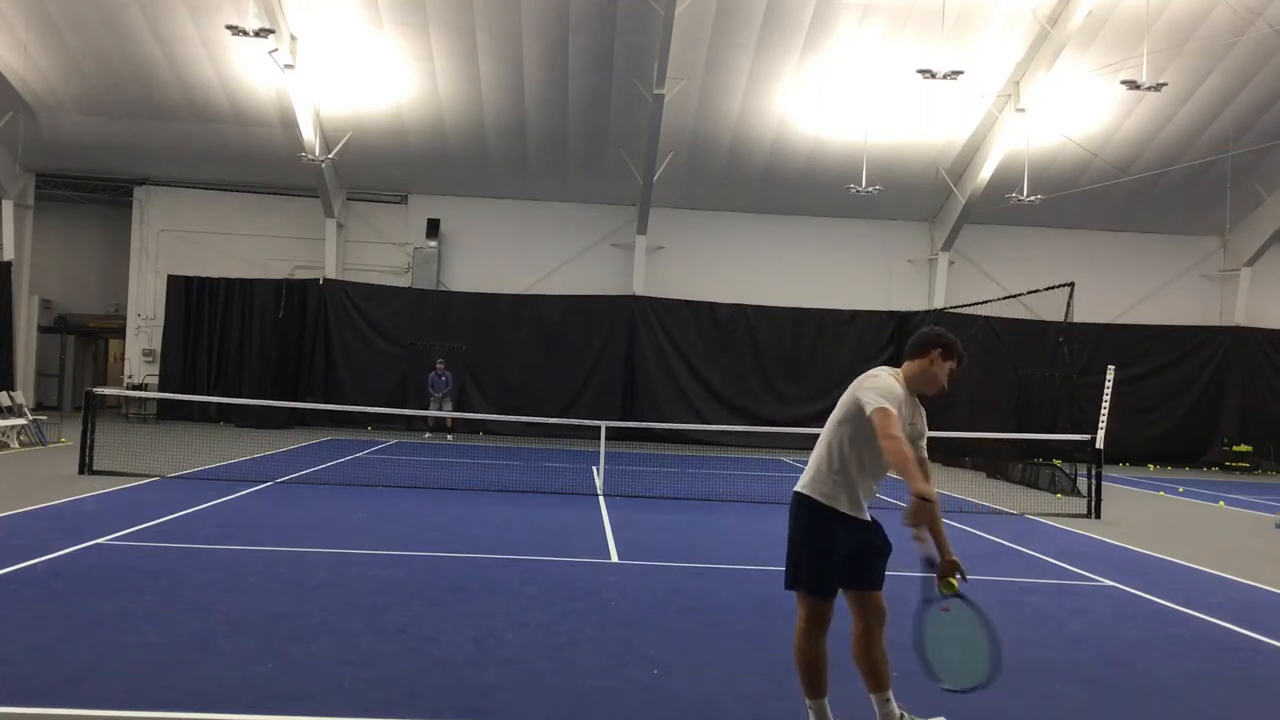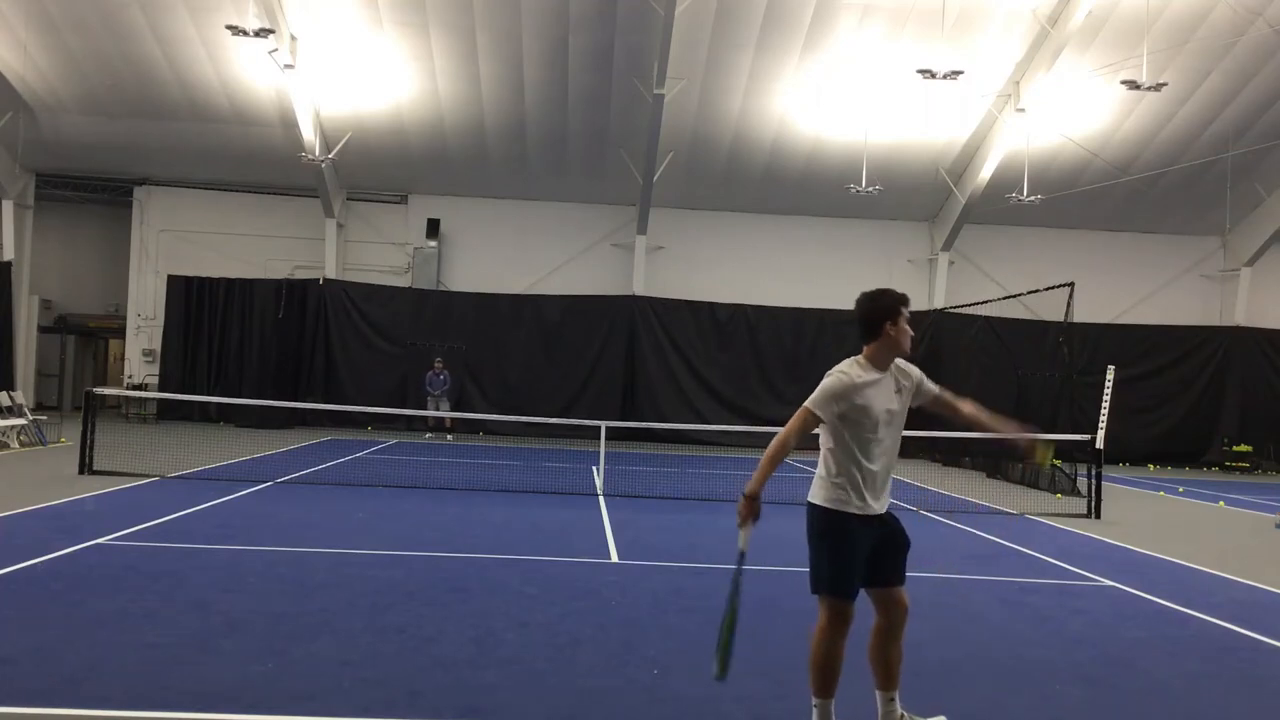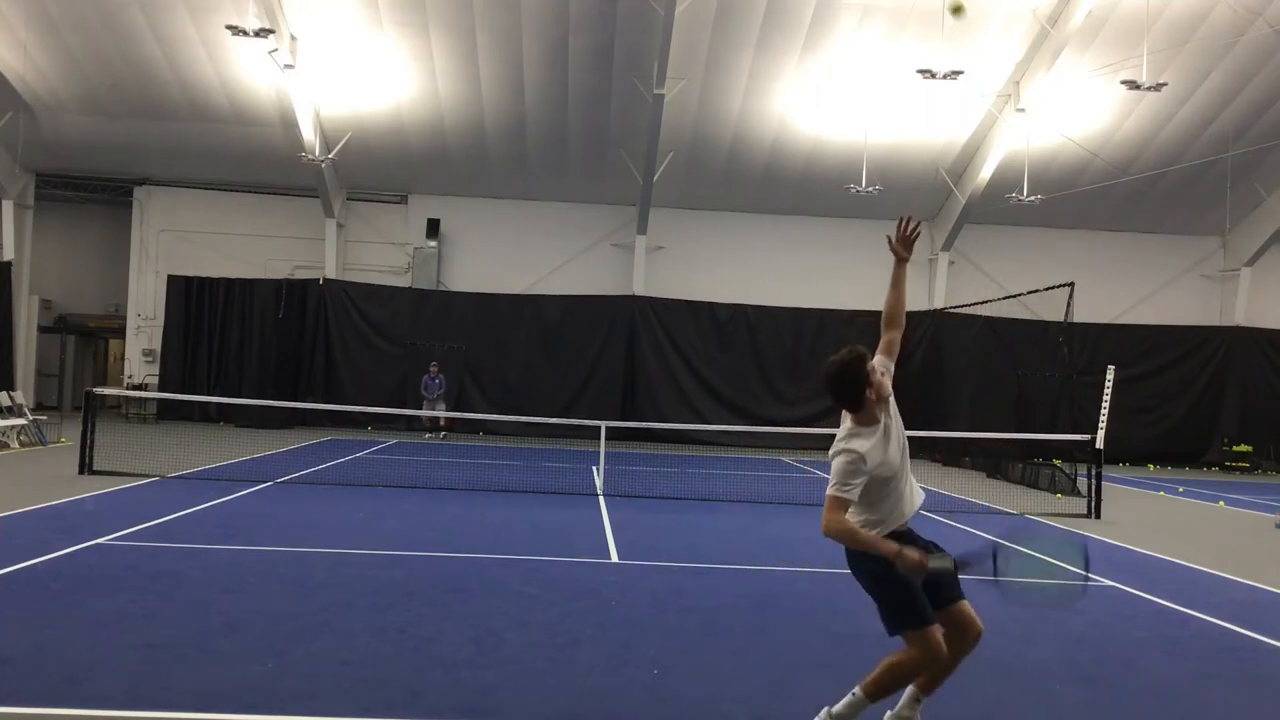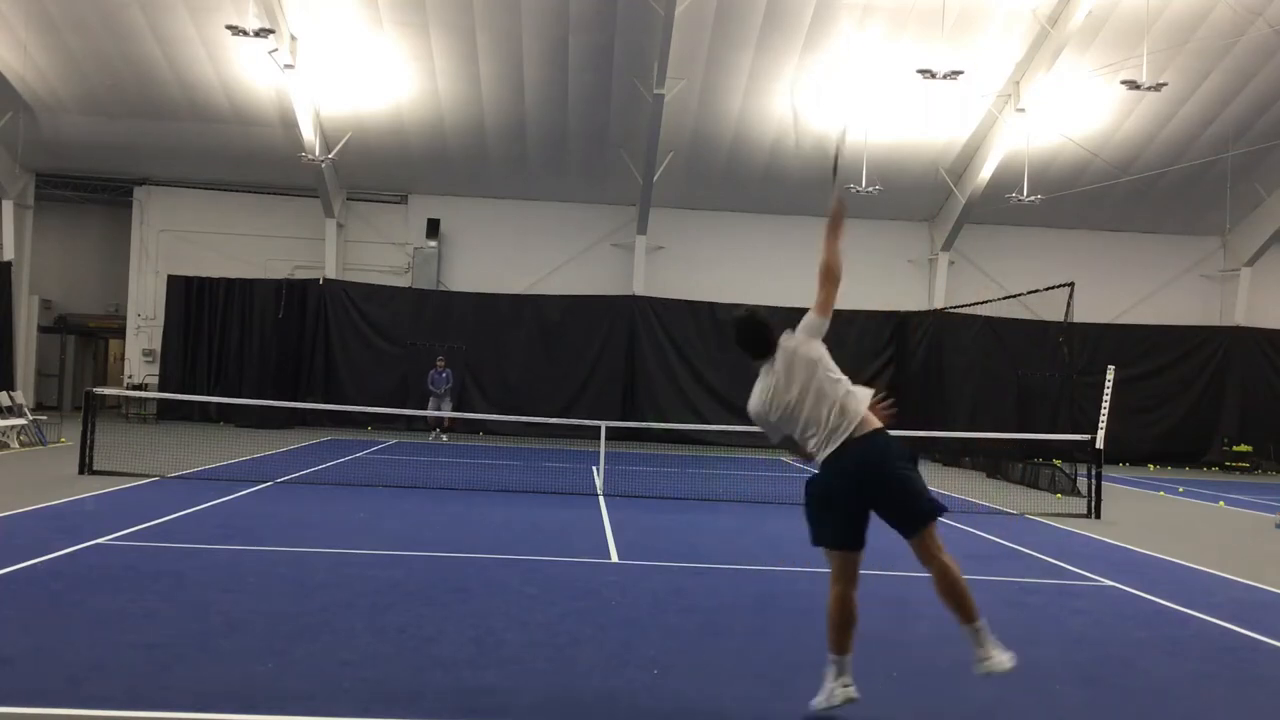
dt=0.5s
person 1, frame 1
left shoulder: (915, 413)
right shoulder: (881, 383)
left elbow: (923, 482)
right elbow: (889, 437)
left wrist: (944, 552)
right wrist: (919, 491)
left hip: (857, 515)
right hip: (819, 507)
left knee: (872, 614)
right knee: (815, 617)
person 1, frame 2
left shoulder: (905, 375)
right shoulder: (845, 380)
left elbow: (955, 406)
right elbow: (792, 431)
left wrist: (1010, 429)
right wrist: (755, 488)
left hip: (877, 512)
right hip: (836, 513)
left knee: (894, 610)
right knee: (836, 618)
person 1, frame 3
left shoulder: (878, 396)
right shoulder: (853, 450)
left elbow: (892, 326)
right elbow: (832, 524)
left wrist: (900, 263)
right wrist: (891, 552)
left hip: (905, 534)
right hip: (877, 551)
left knee: (968, 631)
right knee: (929, 651)
person 1, frame 4
left shoulder: (759, 404)
right shoulder: (796, 346)
right elbow: (829, 279)
right wrist: (834, 223)
left hip: (835, 475)
right hip: (874, 452)
left knee: (842, 581)
right knee: (933, 555)
left ankle: (839, 679)
right ankle: (985, 648)
